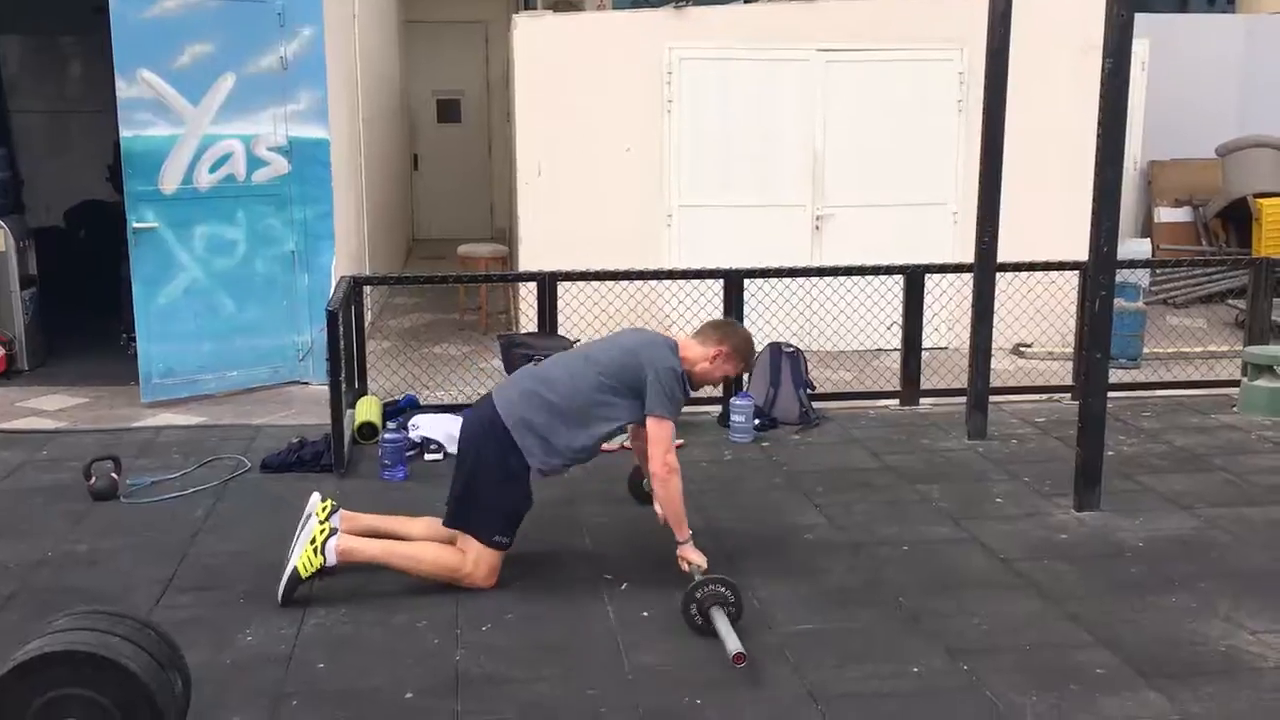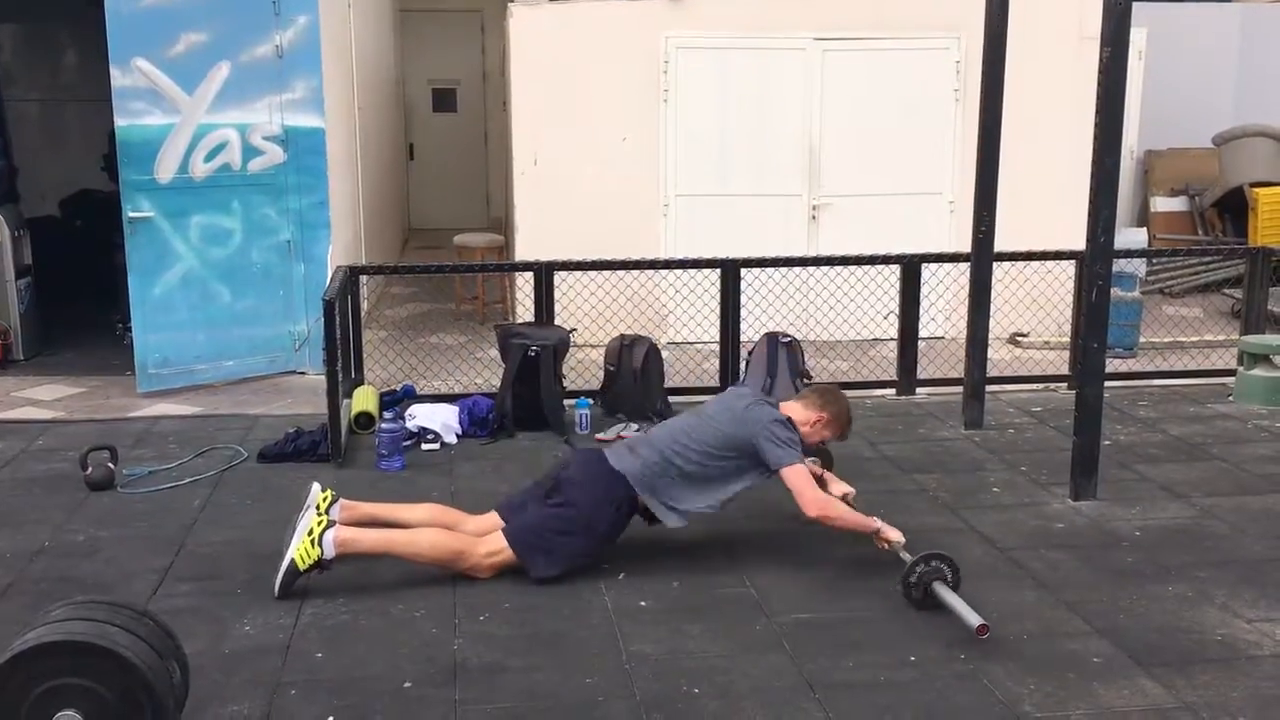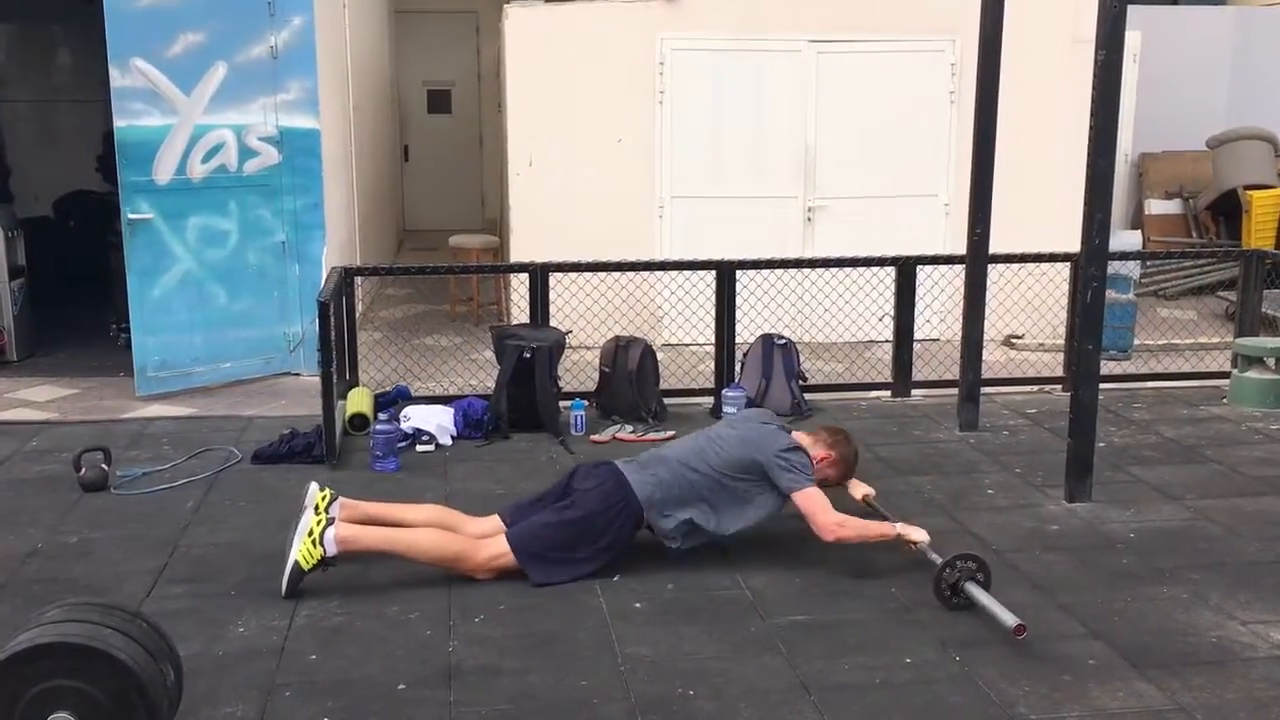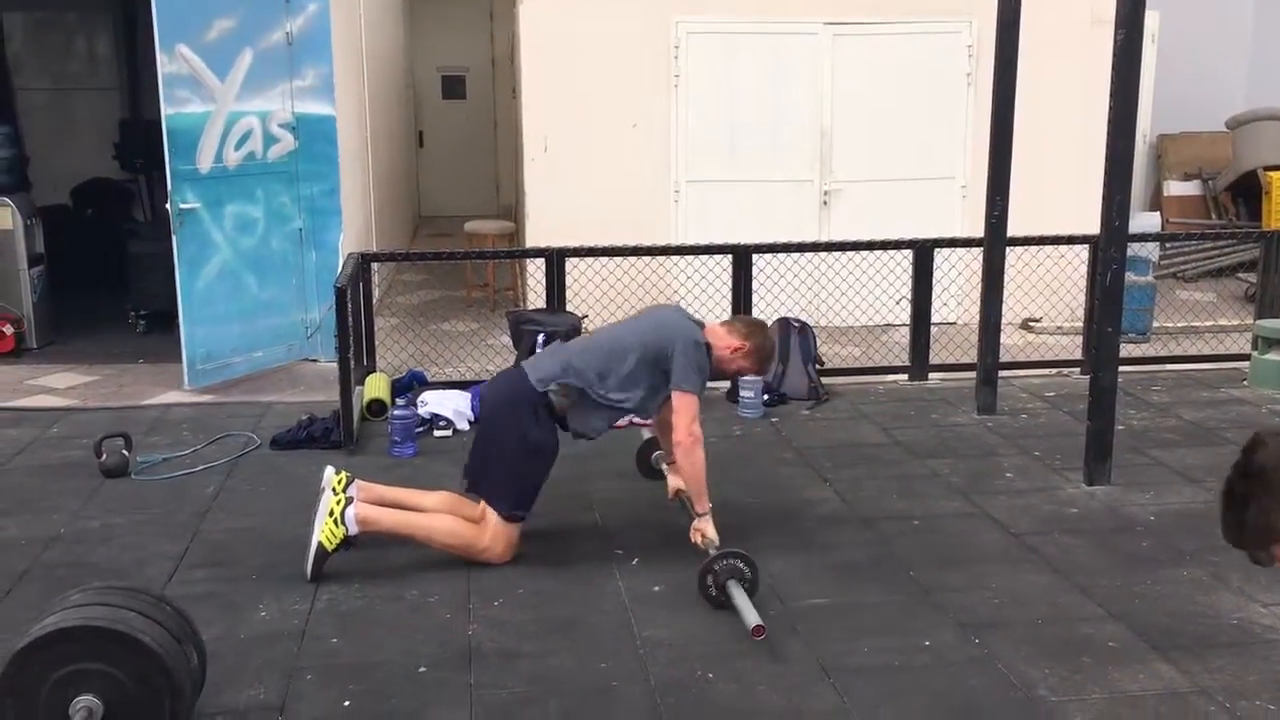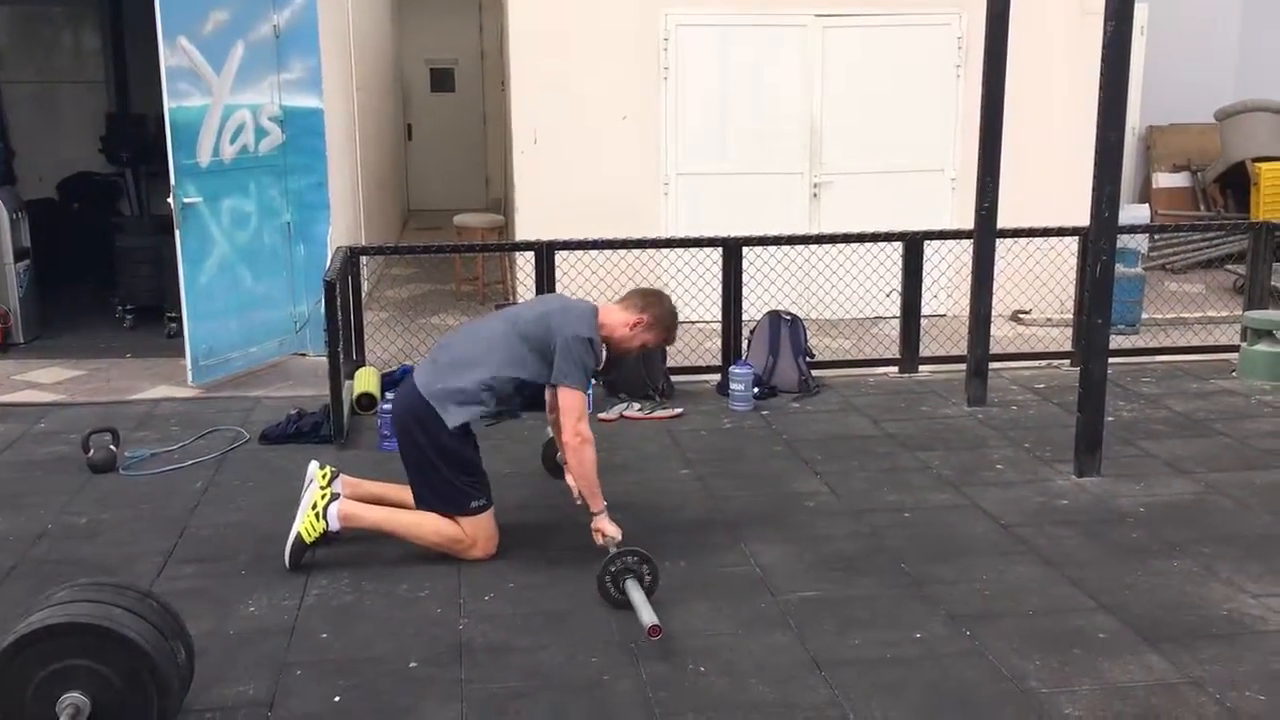
dt=1s
person 1, frame 1
left shoulder: (652, 350)
right shoulder: (668, 369)
left elbow: (642, 435)
right elbow: (663, 465)
left wrist: (658, 497)
right wrist: (684, 541)
left hip: (495, 418)
right hip: (506, 432)
left knee: (465, 538)
right knee: (477, 570)
left ankle: (336, 520)
right ankle: (336, 548)
person 1, frame 2
left shoulder: (752, 400)
right shoulder: (775, 425)
right elbow: (814, 509)
left wrist: (822, 474)
right wrist: (877, 527)
left hip: (595, 467)
right hip: (608, 495)
left knee: (473, 525)
right knee: (480, 557)
left ankle: (337, 509)
right ankle: (335, 540)
person 1, frame 3
left shoulder: (766, 423)
right shoulder: (786, 455)
right elbow: (830, 528)
left wrist: (847, 479)
right wrist: (898, 530)
left hip: (603, 479)
right hip: (617, 508)
left knee: (475, 528)
right knee: (479, 558)
left ankle: (335, 508)
right ankle: (335, 538)
person 1, frame 4
left shoulder: (678, 326)
right shoulder: (693, 345)
left elbow: (661, 406)
right elbow: (687, 435)
left wrist: (671, 469)
right wrist: (703, 513)
left hip: (517, 390)
right hip: (530, 404)
left knee: (480, 512)
right knee: (493, 544)
left ankle: (353, 490)
right ankle: (356, 516)
person 1, frame 5
left shoulder: (572, 315)
right shoulder: (580, 336)
left elbow: (556, 406)
right elbow: (576, 433)
left wrist: (569, 467)
right wrist: (599, 513)
left hip: (425, 396)
right hip: (436, 407)
left knee: (447, 504)
right knee: (477, 542)
left ankle: (335, 485)
right ankle: (337, 511)
